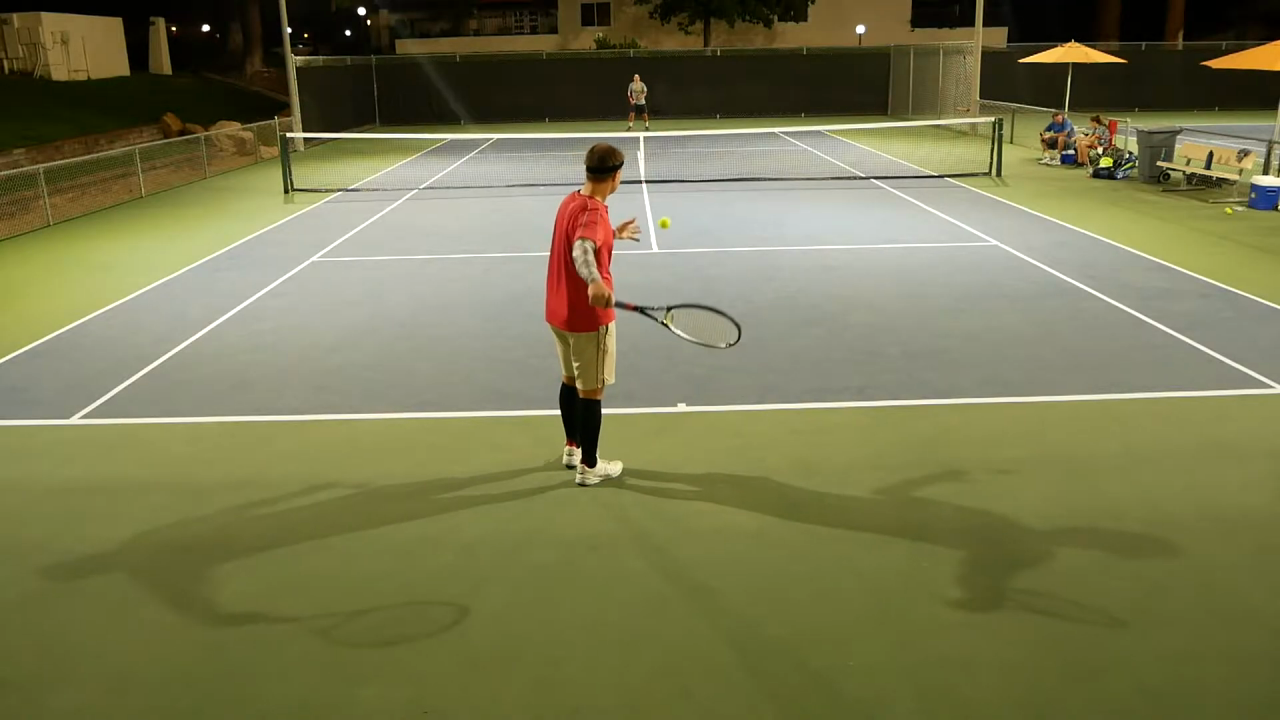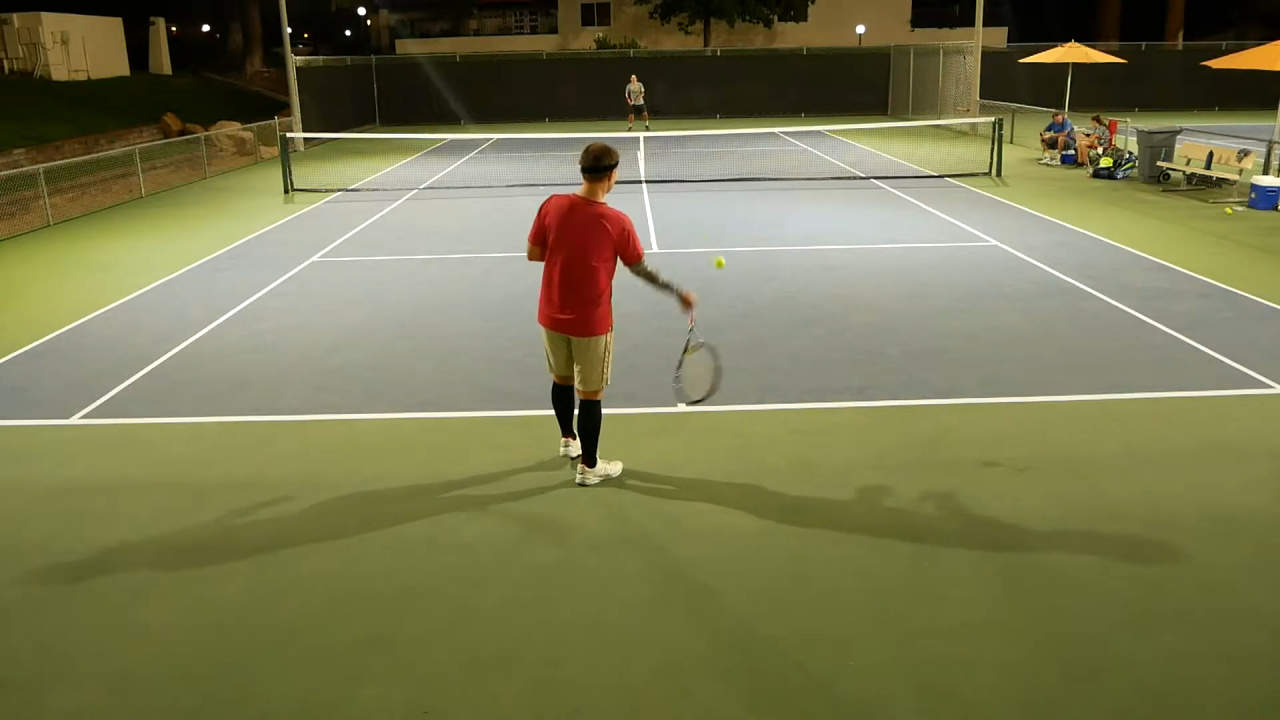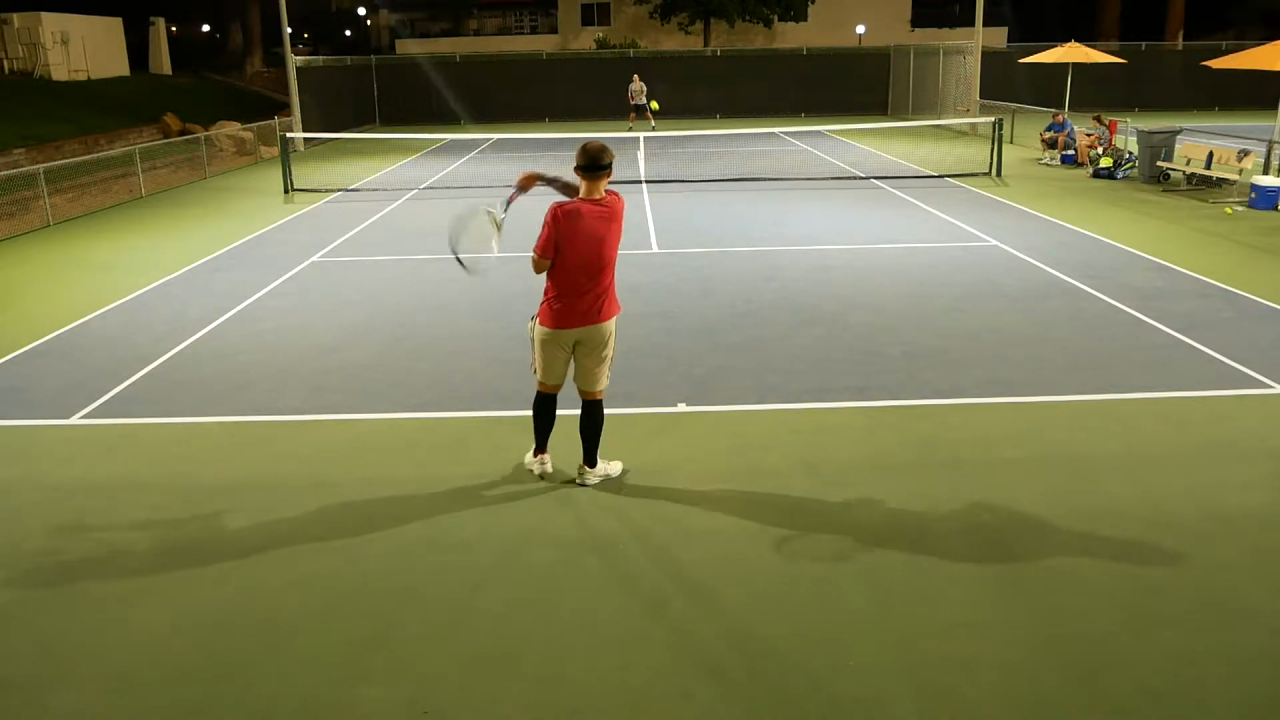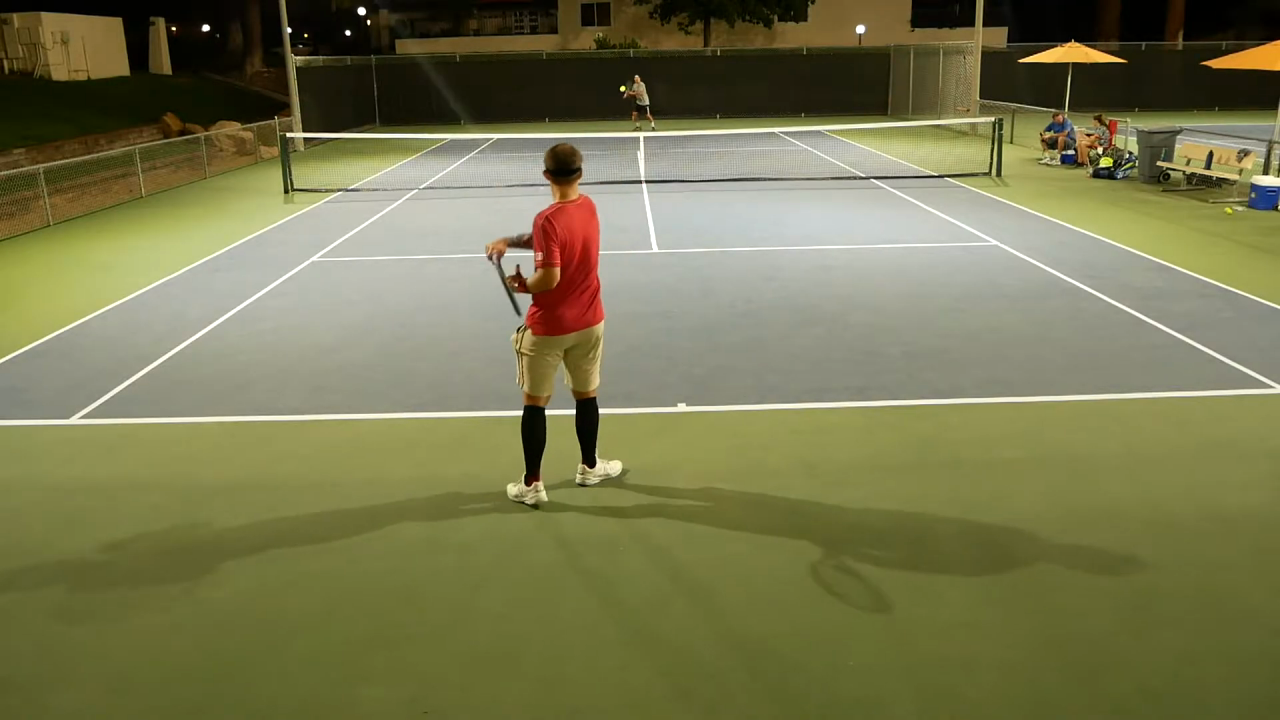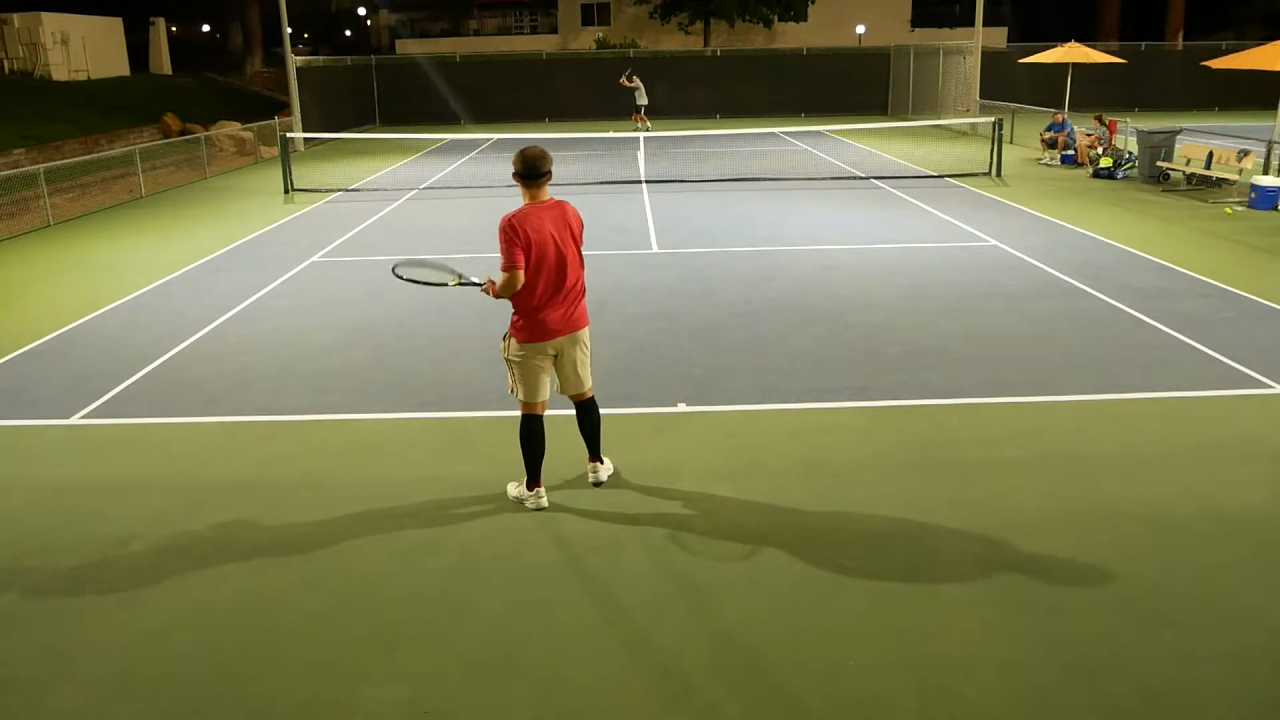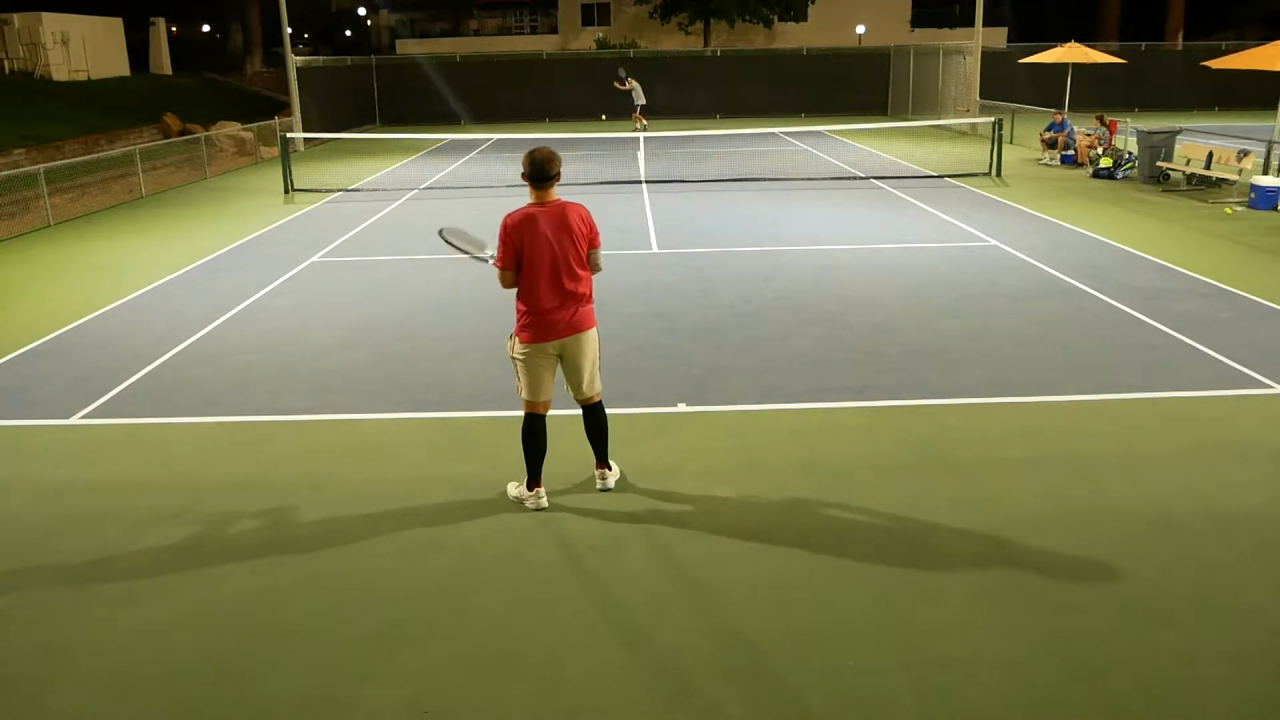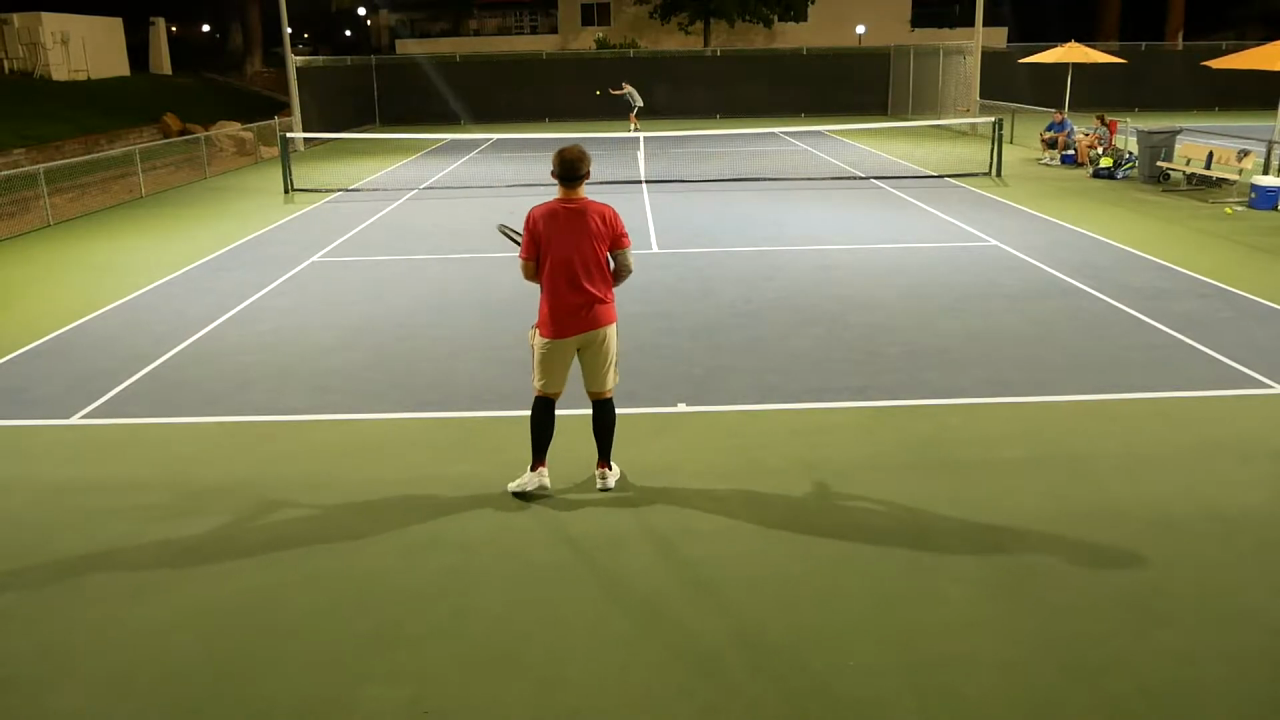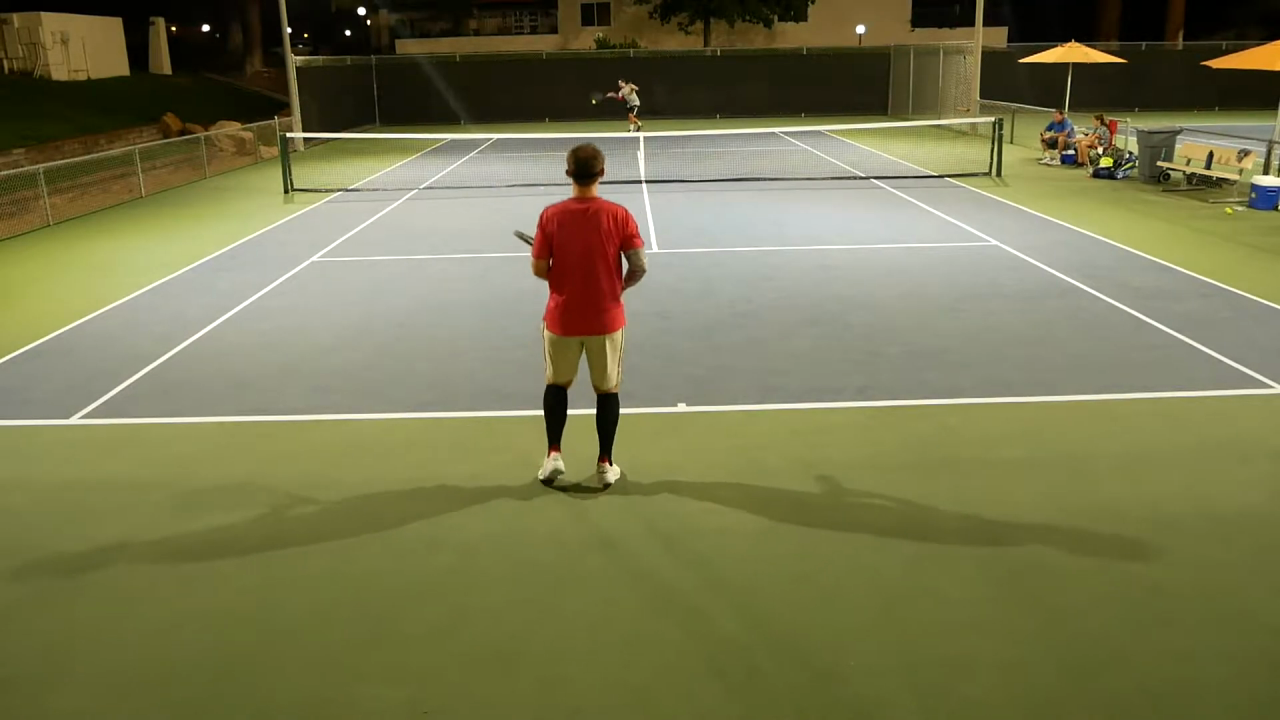
dt=0.3s
person 1, frame 1
left shoulder: (571, 200)
right shoulder: (593, 211)
right elbow: (581, 251)
left wrist: (613, 234)
right wrist: (595, 282)
left hip: (559, 313)
right hip: (588, 318)
left knee: (570, 381)
right knee: (591, 392)
left ankle: (572, 447)
right ankle: (588, 466)
person 1, frame 2
left shoulder: (552, 205)
right shoulder: (617, 222)
left elbow: (534, 253)
right elbow: (641, 269)
right wrist: (678, 293)
left hip: (551, 316)
right hip: (593, 322)
left knee: (562, 379)
right knee: (590, 393)
left ankle: (569, 440)
right ankle: (589, 466)
person 1, frame 3
left shoulder: (559, 213)
right shoulder: (616, 206)
left elbow: (539, 266)
right wrist: (542, 177)
left hip: (556, 318)
right hip: (598, 319)
left knee: (546, 389)
right knee: (593, 395)
left ankle: (541, 456)
right ankle: (590, 467)
person 1, frame 4
left shoulder: (548, 219)
right shoulder: (588, 206)
left elbow: (550, 279)
left wrist: (522, 283)
right wrist: (510, 241)
left hip: (548, 327)
right hip: (589, 322)
left knee: (535, 403)
right knee: (586, 395)
left ankle: (532, 483)
right ankle: (589, 466)
person 1, frame 5
left shoulder: (513, 222)
right shoulder: (570, 212)
left elbow: (515, 282)
left wrist: (494, 290)
left hip: (532, 332)
right hip: (574, 324)
left knee: (532, 409)
right knee: (583, 395)
left ankle: (534, 488)
right ankle: (596, 464)
person 1, frame 6
left shoulder: (513, 223)
right shoulder: (580, 214)
left elbow: (507, 281)
right elbow: (596, 266)
left hip: (535, 331)
right hip: (580, 325)
left knee: (535, 409)
right knee: (591, 399)
left ankle: (534, 488)
right ankle: (604, 469)
person 1, frame 7
left shoulder: (537, 217)
right shoulder: (606, 215)
left elbow: (529, 272)
right elbow: (625, 268)
left hip: (555, 325)
right hip: (599, 321)
left knee: (545, 396)
right knee: (602, 395)
left ankle: (537, 470)
right ankle: (605, 469)
person 1, frame 8
left shoulder: (551, 215)
right shoulder: (620, 215)
left elbow: (539, 269)
right elbow: (639, 268)
left hip: (561, 319)
right hip: (606, 320)
left knee: (557, 383)
right knee: (607, 389)
left ankle: (553, 454)
right ankle: (605, 464)
